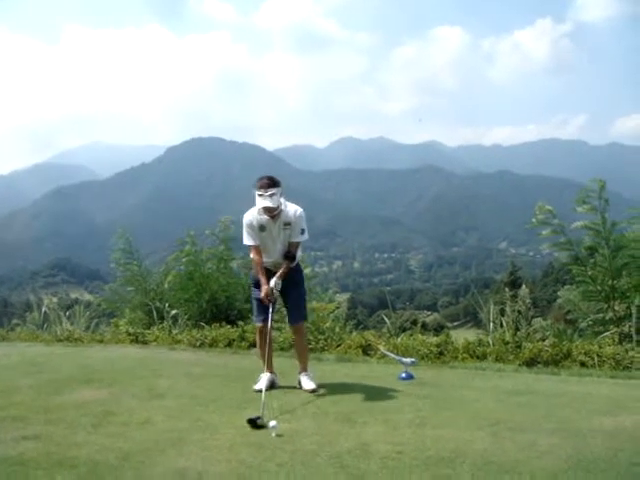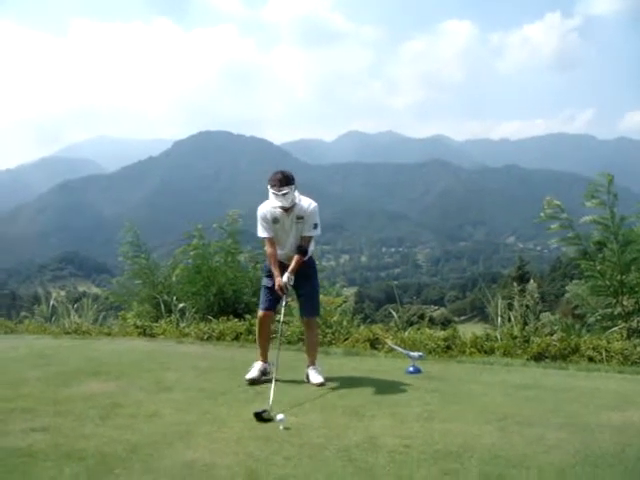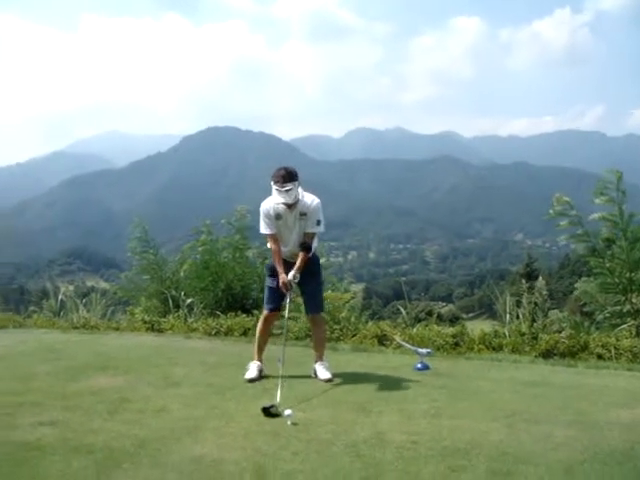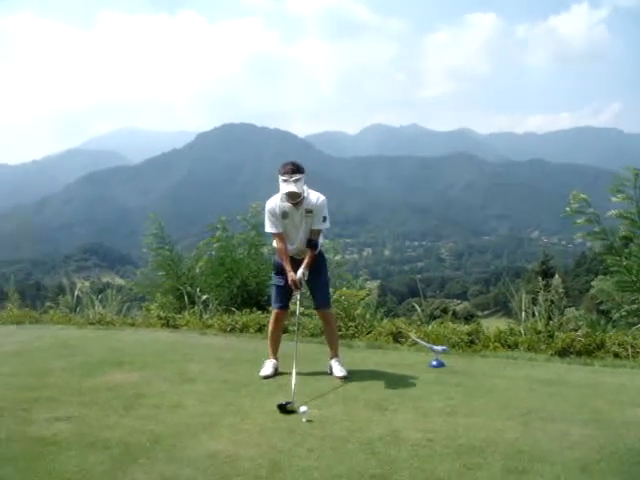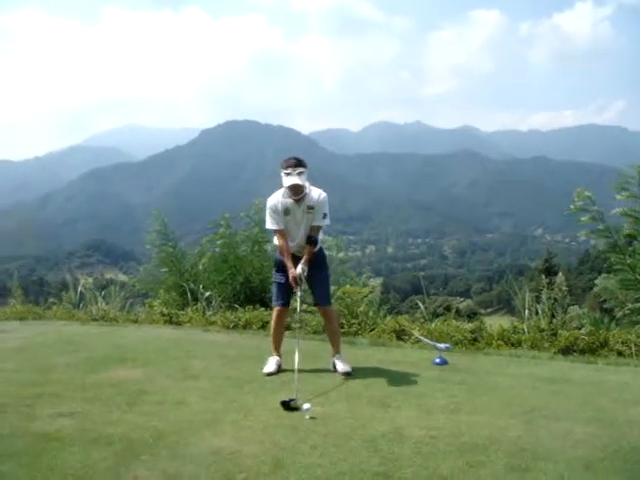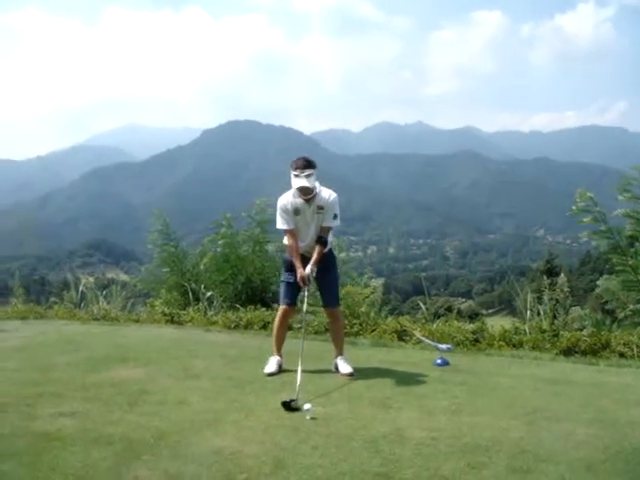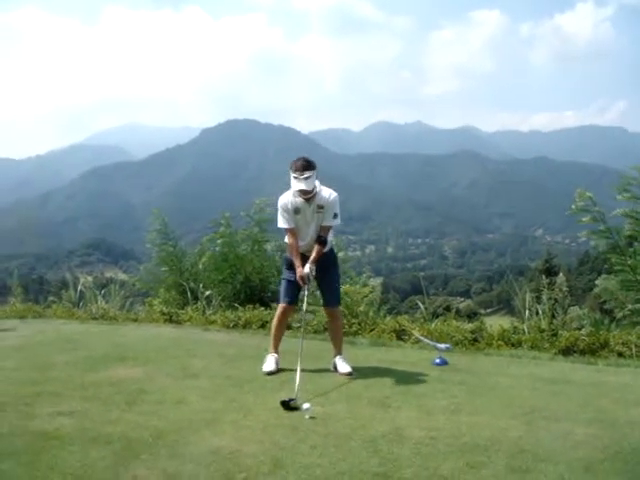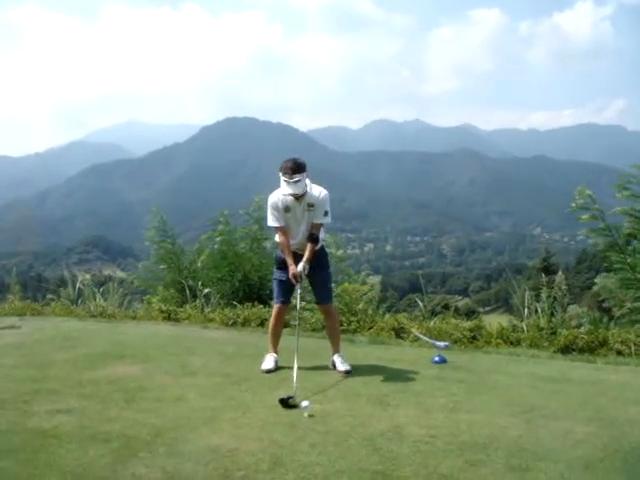
dt=0.2s
person 1, frame 1
left shoulder: (296, 213)
right shoulder: (250, 217)
left elbow: (292, 252)
right elbow: (256, 254)
left wrist: (278, 279)
right wrist: (264, 283)
left hip: (290, 271)
right hip: (263, 272)
left knee: (298, 325)
right knee: (262, 326)
left ankle: (304, 374)
right ankle: (268, 373)
person 1, frame 2
left shoulder: (310, 207)
right shoulder: (264, 210)
left elbow: (304, 246)
right elbow: (270, 246)
left wrist: (290, 274)
right wrist: (277, 276)
left hip: (303, 265)
right hip: (275, 264)
left knee: (310, 318)
right knee: (264, 314)
left ankle: (312, 367)
right ankle: (262, 363)
person 1, frame 3
left shoulder: (313, 204)
right shoulder: (267, 206)
left elbow: (308, 243)
right elbow: (274, 243)
left wrist: (296, 272)
right wrist: (281, 273)
left hip: (307, 262)
right hip: (279, 261)
left knee: (315, 315)
right knee: (269, 313)
left ankle: (319, 363)
right ankle: (256, 362)
person 1, frame 4
left shoulder: (318, 201)
right shoulder: (273, 205)
left elbow: (314, 240)
right elbow: (280, 241)
left wrist: (304, 269)
right wrist: (289, 272)
left hip: (313, 258)
right hip: (285, 260)
left knee: (325, 310)
right knee: (278, 311)
left ankle: (334, 359)
right ankle: (272, 359)
person 1, frame 5
left shoulder: (319, 197)
right shoulder: (274, 201)
left elbow: (314, 236)
right elbow: (280, 237)
left wrist: (303, 265)
right wrist: (290, 268)
left hip: (313, 255)
right hip: (285, 257)
left knee: (325, 307)
right knee: (280, 309)
left ankle: (337, 356)
right ankle: (275, 357)
person 1, frame 6
left shoulder: (330, 198)
right shoulder: (285, 201)
left elbow: (323, 237)
right elbow: (290, 237)
left wrist: (312, 265)
right wrist: (299, 268)
left hip: (322, 256)
right hip: (294, 256)
left knee: (333, 309)
right knee: (285, 308)
left ankle: (339, 358)
right ankle: (276, 356)
person 1, frame 7
left shoulder: (330, 198)
right shoulder: (285, 200)
left elbow: (323, 236)
right elbow: (291, 236)
left wrist: (311, 264)
right wrist: (299, 267)
left hip: (323, 256)
right hip: (295, 255)
left knee: (333, 308)
right knee: (285, 306)
left ankle: (338, 357)
right ankle: (272, 354)
person 1, frame 8
left shoulder: (321, 195)
right shoulder: (275, 199)
left elbow: (315, 234)
right elbow: (282, 234)
left wrist: (305, 263)
right wrist: (291, 265)
left hip: (314, 253)
right hip: (287, 255)
left knee: (327, 306)
right knee: (280, 306)
left ankle: (337, 355)
right ankle: (272, 354)
